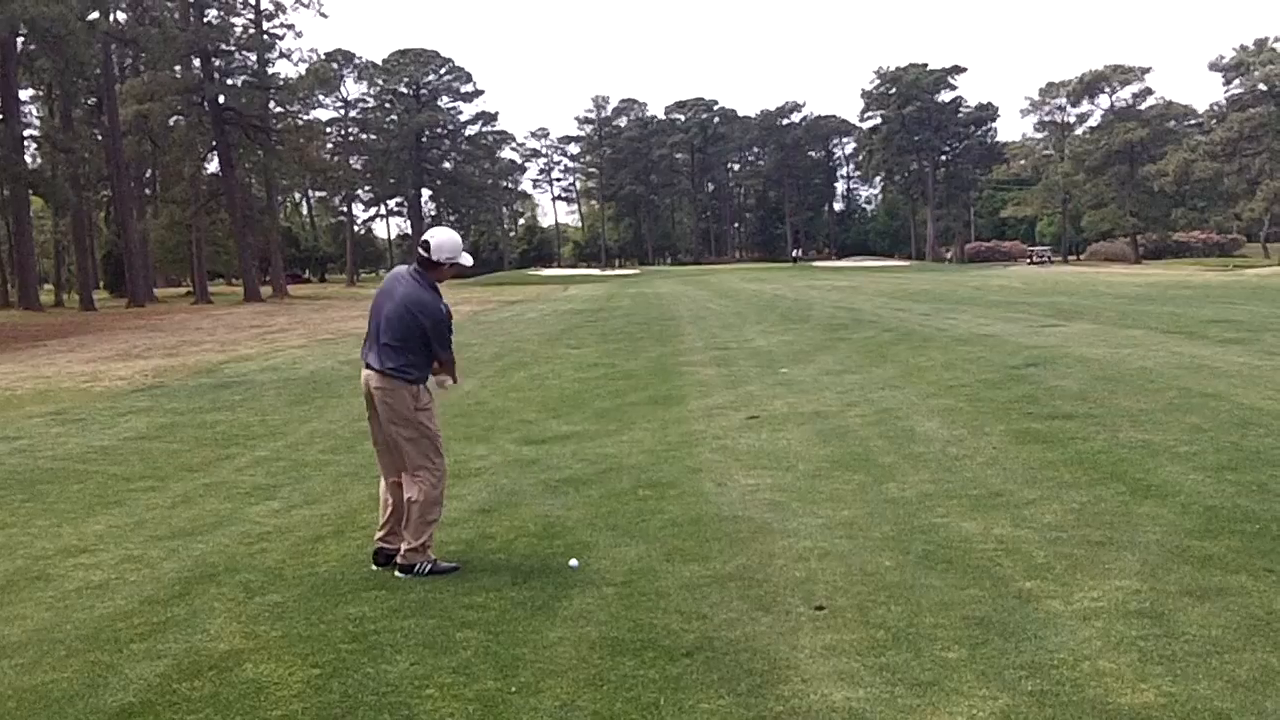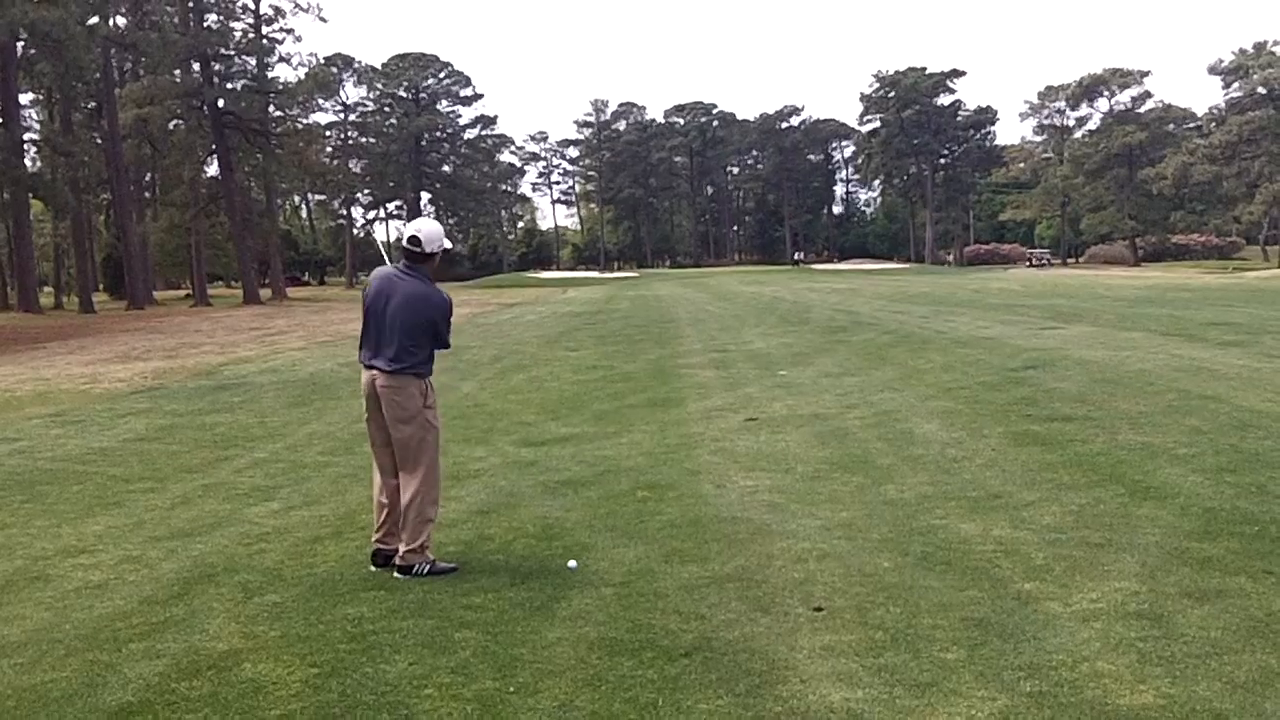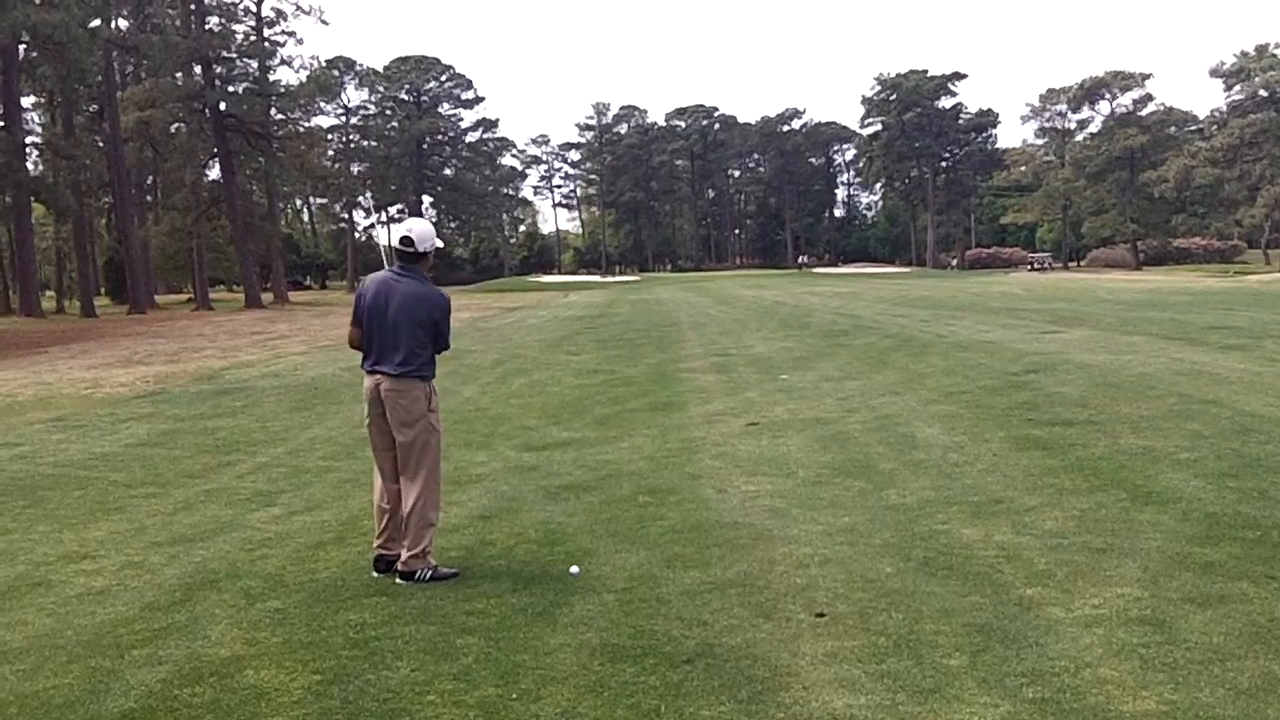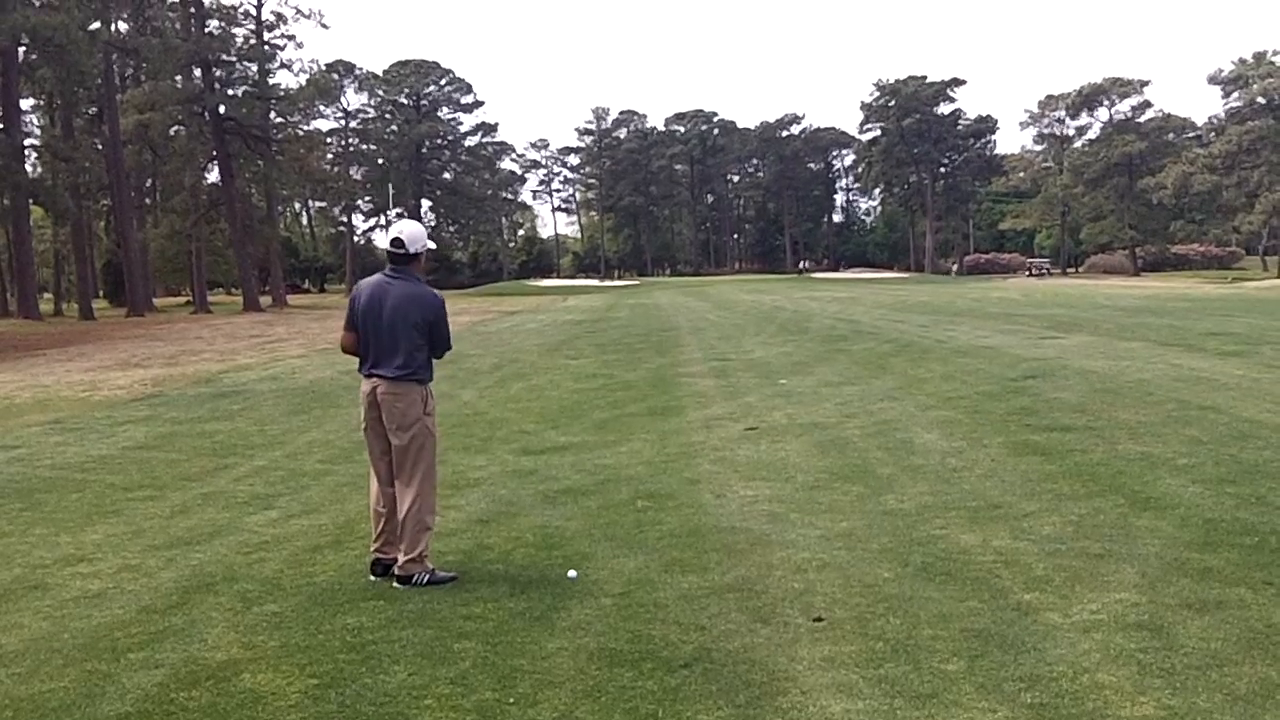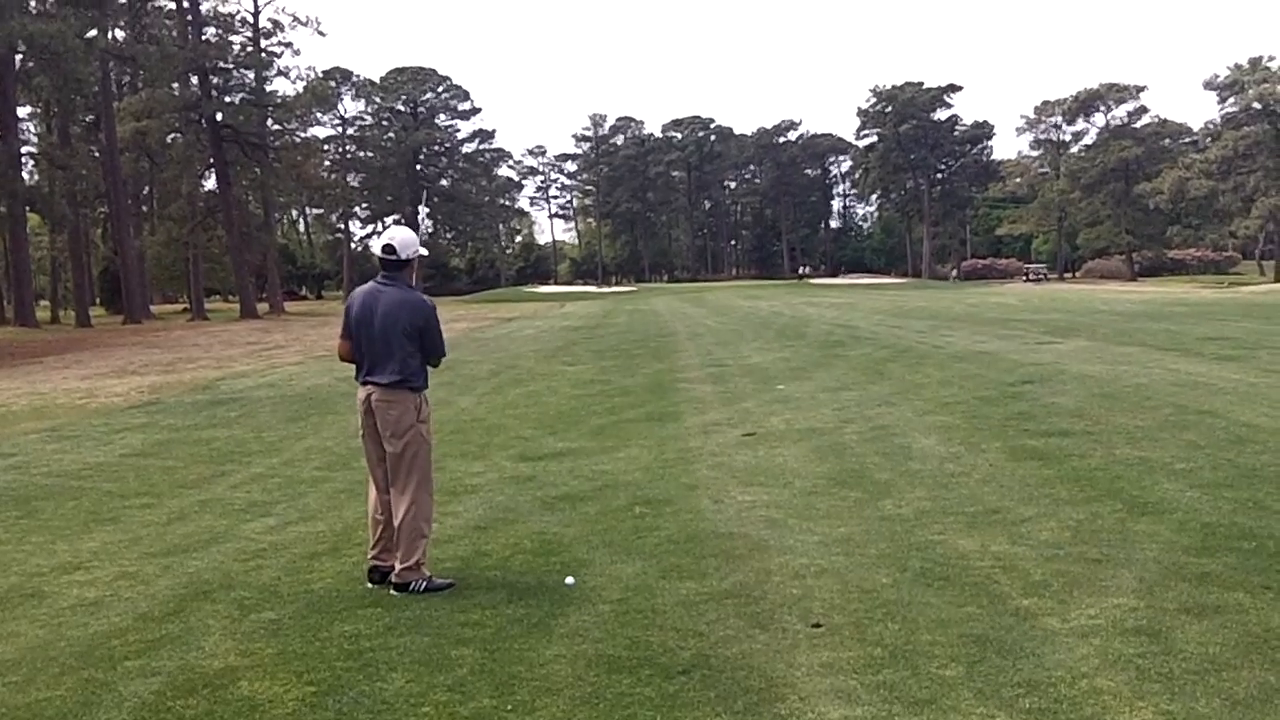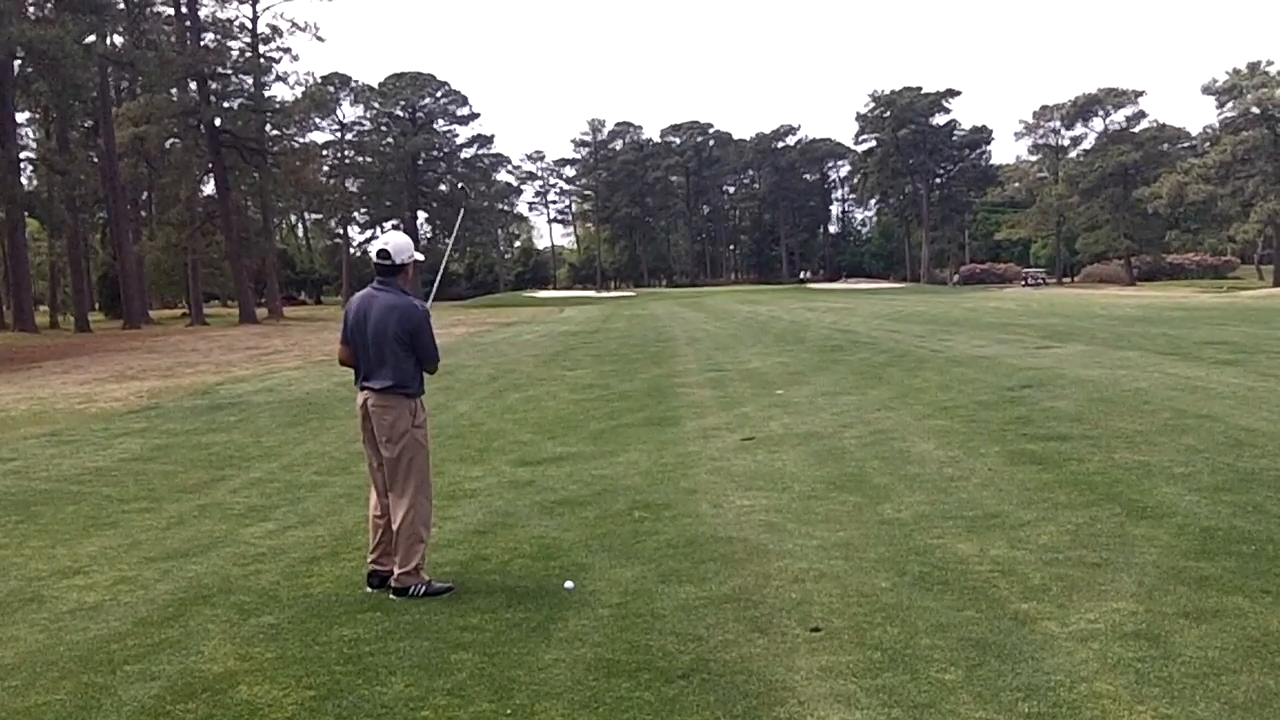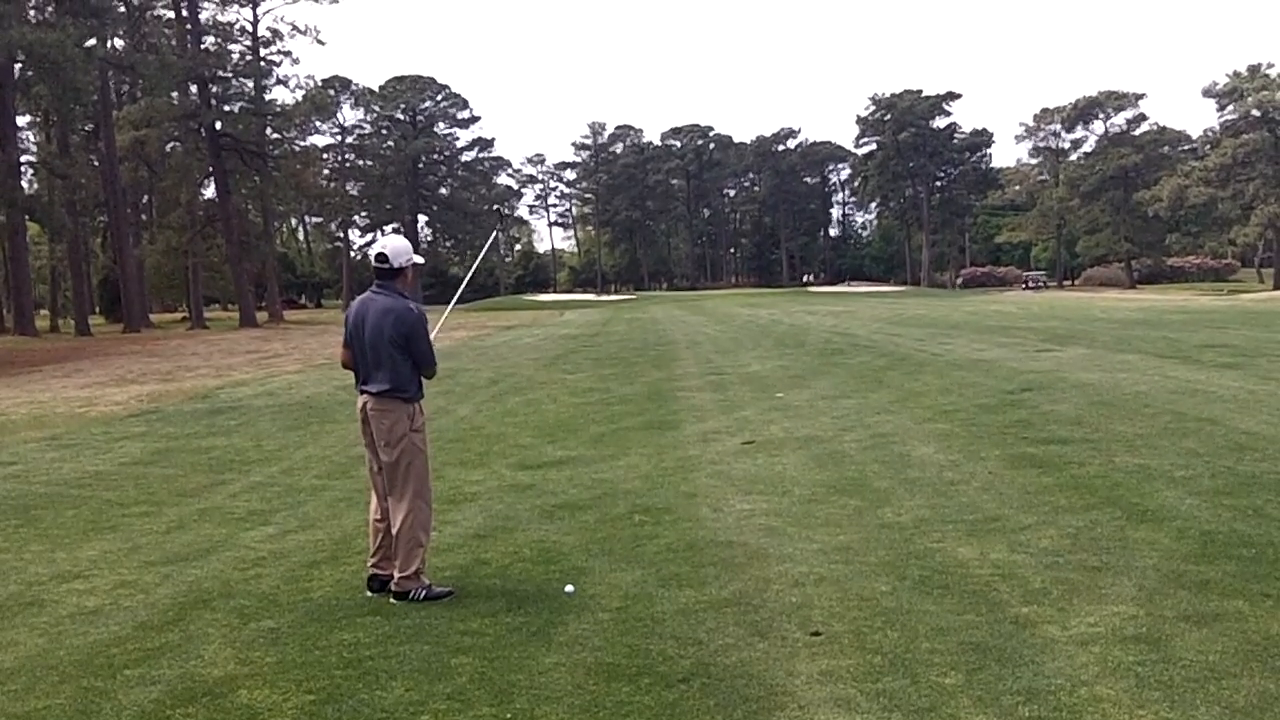
dt=0.2s
person 1, frame 1
left shoulder: (395, 275)
right shoulder: (432, 306)
right elbow: (443, 358)
left wrist: (429, 364)
right wrist: (450, 374)
left hip: (375, 378)
right hip: (402, 388)
left knee: (395, 470)
right knee: (427, 471)
left ankle: (388, 546)
right ankle: (413, 556)
person 1, frame 2
left shoulder: (378, 278)
right shoulder: (436, 300)
left hip: (373, 378)
right hip: (407, 386)
left knee: (387, 469)
right knee: (420, 472)
left ankle: (384, 547)
right ankle: (412, 556)
person 1, frame 3
left shoulder: (370, 285)
right shoulder: (436, 299)
left elbow: (354, 339)
right elbow: (440, 346)
left hip: (375, 383)
right hip: (411, 390)
left knee: (387, 474)
right knee: (419, 477)
left ankle: (387, 552)
right ankle: (414, 562)
person 1, frame 4
left shoulder: (363, 290)
right shoulder: (429, 300)
left elbow: (347, 344)
right elbow: (440, 351)
left hip: (372, 387)
right hip: (408, 393)
left knee: (383, 477)
right knee: (414, 481)
left ankle: (383, 556)
right ankle: (411, 566)
person 1, frame 5
left shoulder: (357, 298)
right shoulder: (420, 305)
left elbow: (345, 352)
right elbow: (435, 359)
left hip: (369, 395)
right hip: (403, 400)
left knee: (382, 484)
right knee: (411, 488)
left ankle: (381, 563)
right ankle: (408, 573)
person 1, frame 6
left shoulder: (356, 303)
right shoulder: (412, 310)
left elbow: (345, 357)
right elbow: (431, 366)
left hip: (368, 400)
right hip: (399, 405)
left knee: (383, 489)
right knee: (410, 492)
left ankle: (380, 568)
right ankle: (407, 577)
person 1, frame 7
left shoulder: (357, 307)
right shoulder: (409, 313)
left elbow: (347, 359)
right elbow: (429, 371)
right wrist: (409, 361)
left hip: (369, 403)
right hip: (398, 409)
left knee: (384, 493)
right knee: (410, 496)
left ankle: (380, 572)
right ankle: (407, 581)
